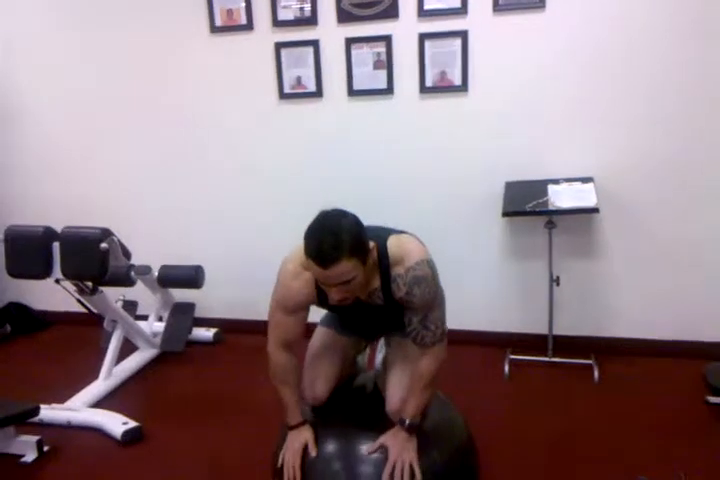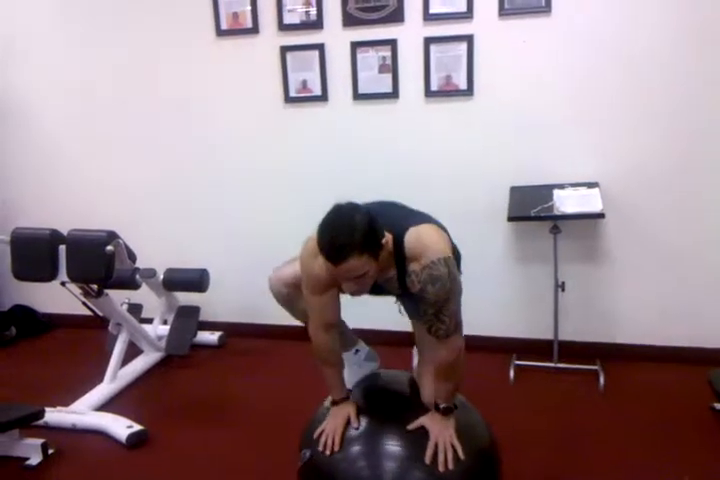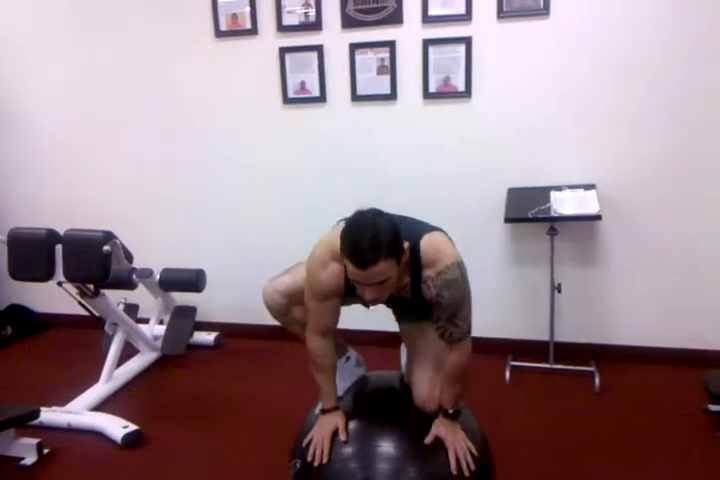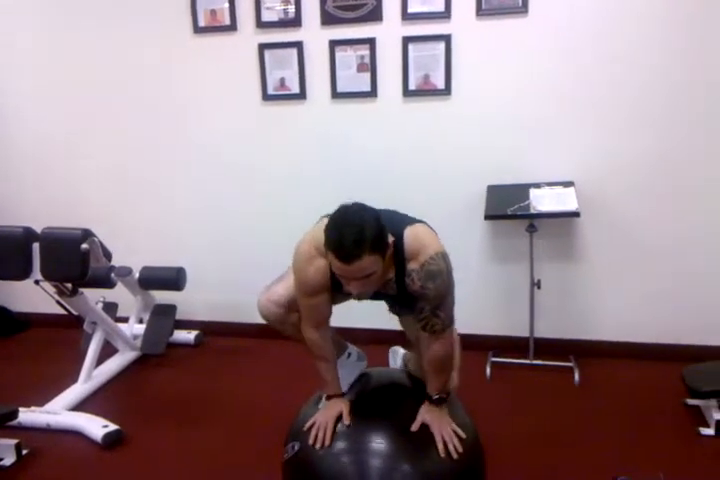
dt=1s
person 1, frame 1
left shoulder: (411, 267)
right shoulder: (296, 274)
left elbow: (432, 350)
right elbow: (280, 349)
left wrist: (407, 428)
right wrist: (296, 424)
left hip: (404, 316)
right hip: (348, 316)
left knee: (398, 410)
right knee: (313, 396)
left ankle: (388, 370)
right ankle: (350, 367)
person 1, frame 2
left shoulder: (430, 261)
right shoulder: (316, 254)
left elbow: (449, 344)
right elbow: (323, 329)
left wrist: (443, 412)
right wrist: (339, 399)
left hip: (417, 271)
right hip: (368, 259)
left knee: (433, 398)
right knee: (281, 283)
left ankle: (424, 365)
right ankle: (358, 356)
person 1, frame 3
left shoulder: (441, 266)
right shoulder: (326, 258)
left elbow: (458, 346)
right elbow: (319, 334)
left wrist: (448, 416)
right wrist: (329, 408)
left hip: (420, 301)
left knee: (429, 401)
right knee: (275, 295)
left ankle: (412, 360)
right ankle: (346, 363)
person 1, frame 4
left shoulder: (426, 260)
right shoulder: (311, 253)
left elbow: (440, 338)
right elbow: (315, 327)
left wrist: (436, 403)
right wrist: (333, 395)
left hip: (408, 289)
left knee: (445, 382)
right knee: (271, 306)
left ankle: (407, 362)
right ankle: (347, 358)
